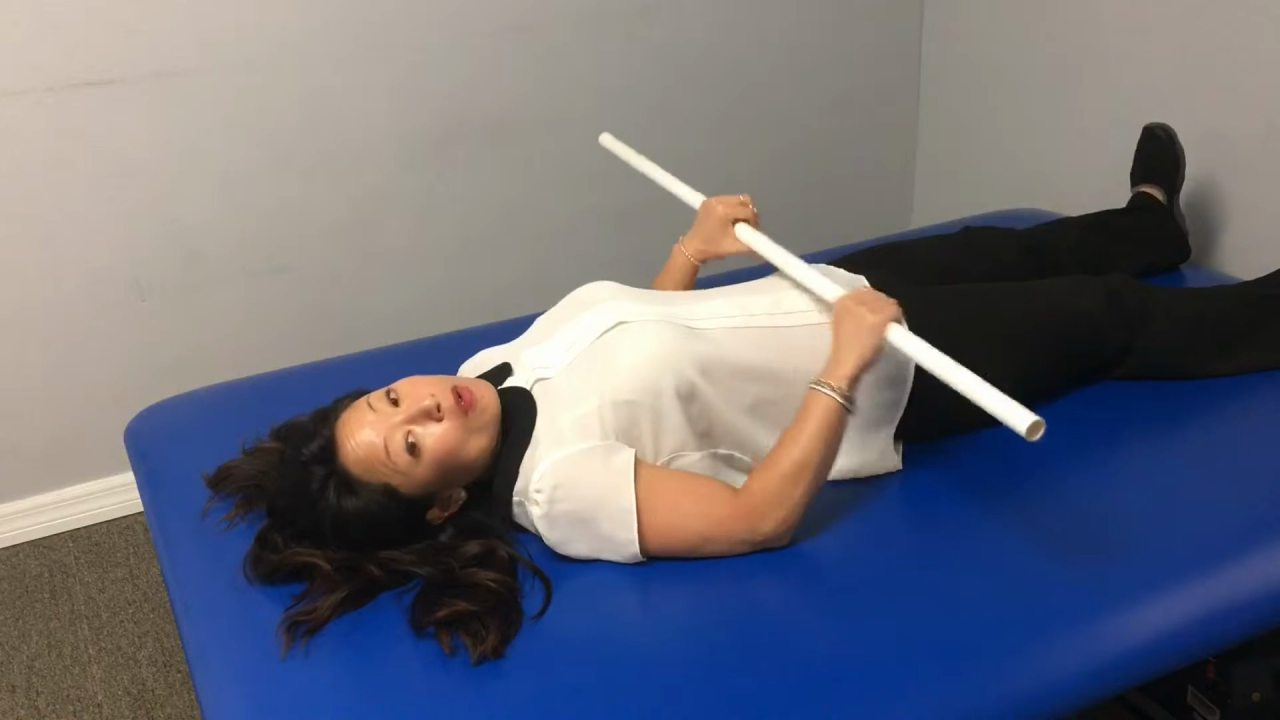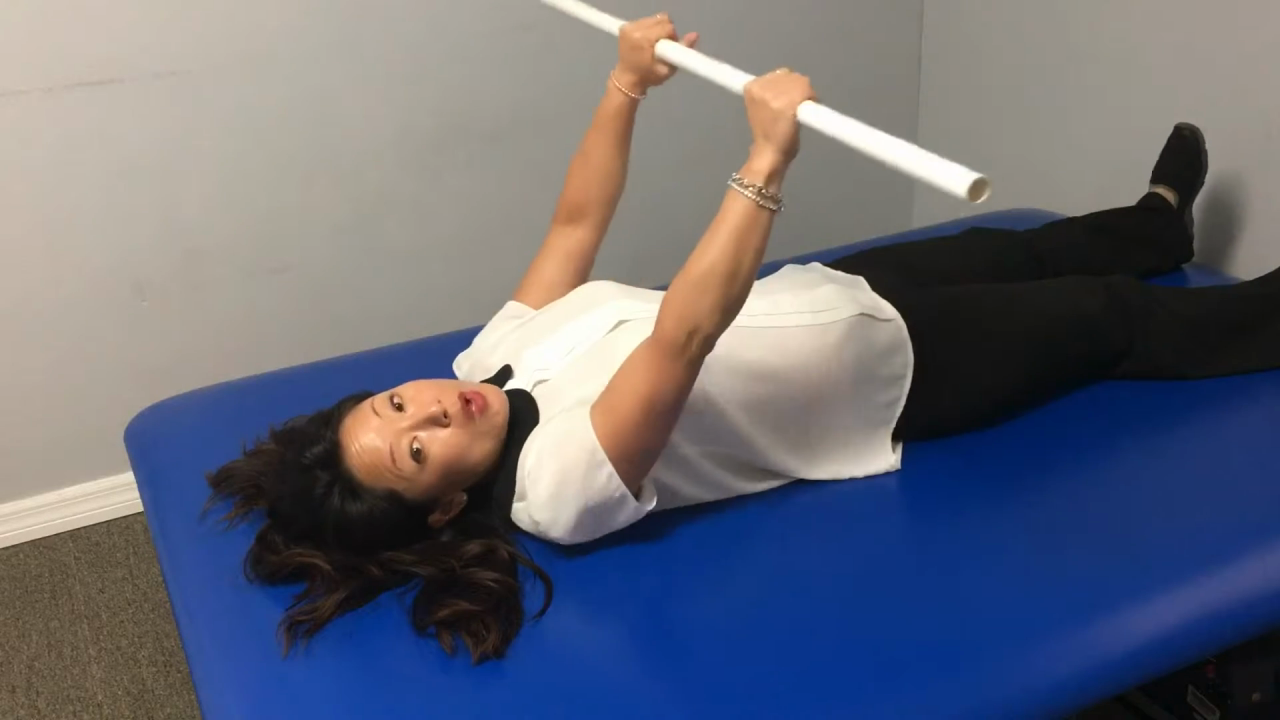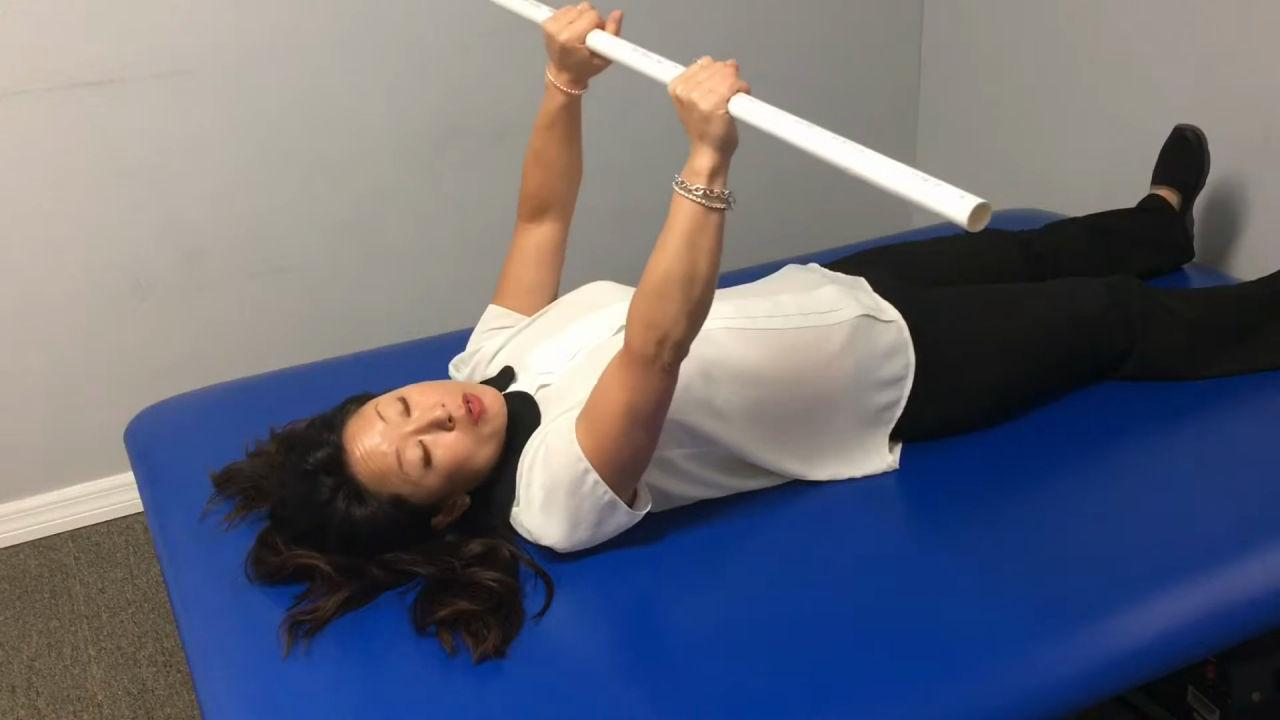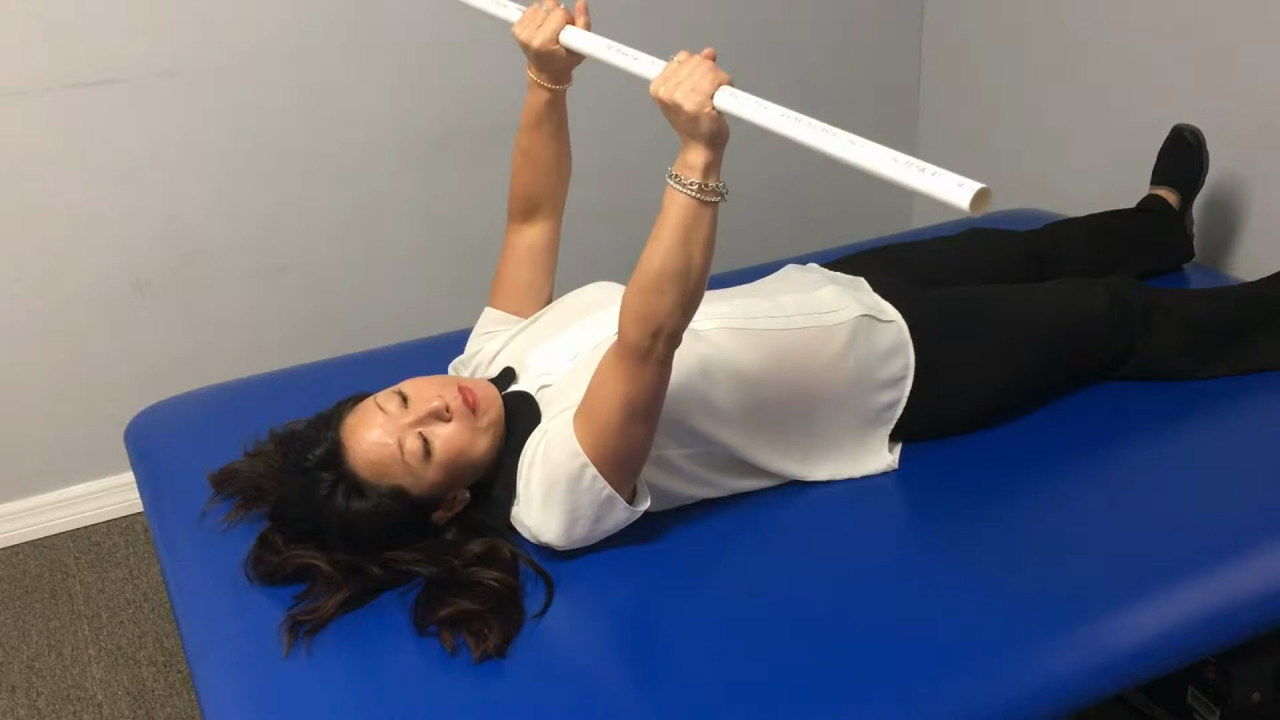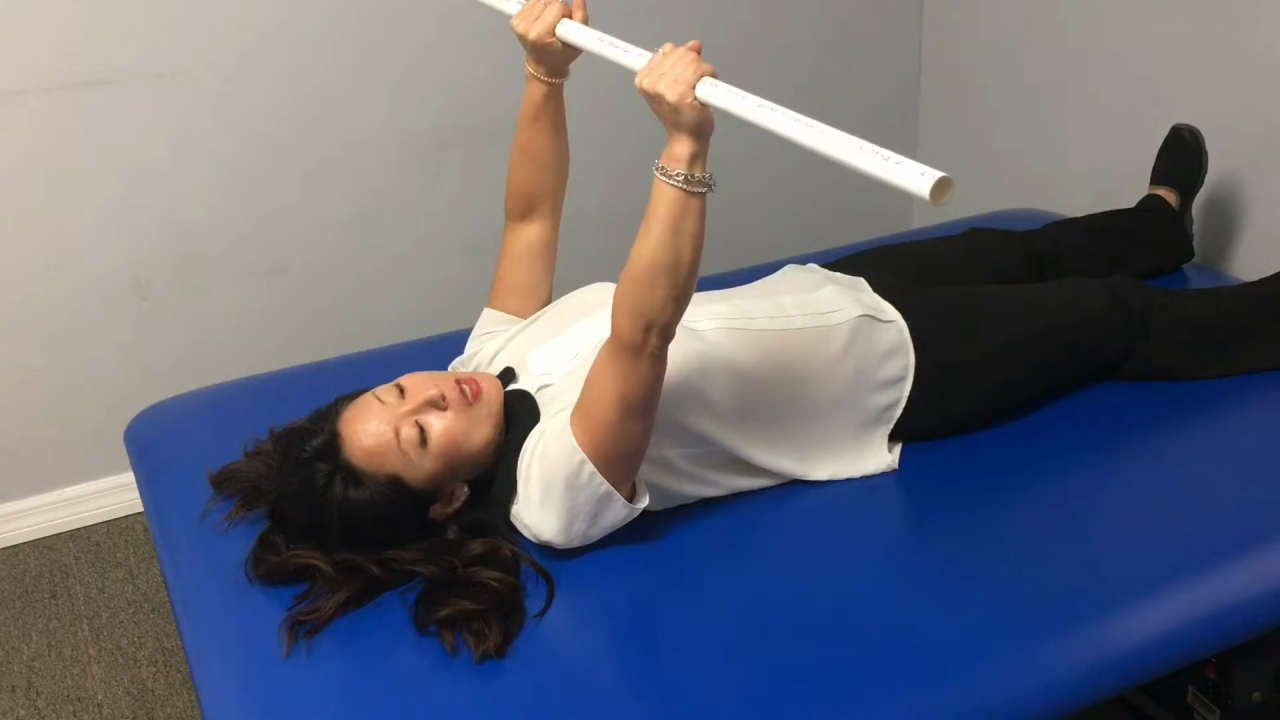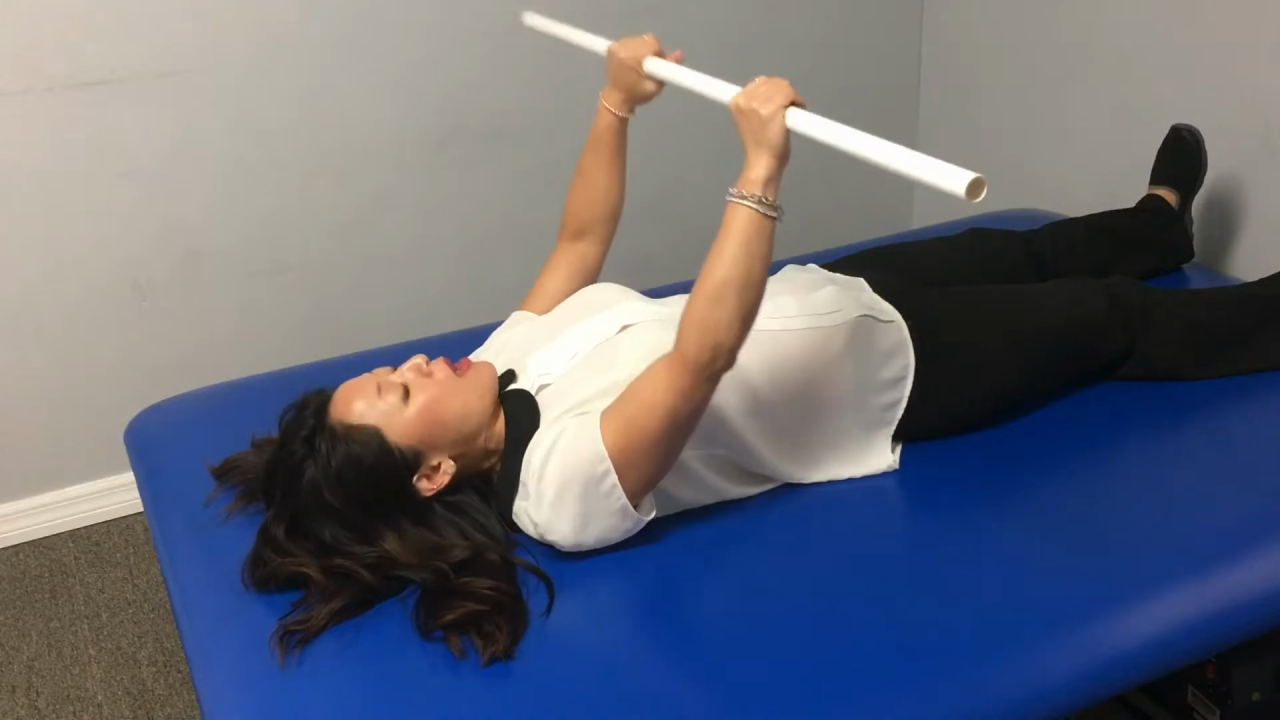
dt=0.7s
person 1, frame 1
left shoulder: (492, 368)
right shoulder: (559, 490)
right elbow: (758, 517)
left wrist: (693, 251)
right wrist: (848, 368)
left hip: (825, 284)
right hip: (888, 375)
left knee: (1013, 249)
right knee: (1108, 321)
left ankle: (1148, 221)
person 1, frame 2
left shoulder: (497, 357)
right shoulder: (561, 483)
left elbow: (578, 220)
right elbow: (688, 331)
left wrist: (625, 86)
right wrist: (765, 161)
left hip: (833, 290)
right hip: (889, 370)
left knee: (1009, 248)
right knee: (1110, 320)
left ankle: (1157, 219)
person 1, frame 3
left shoulder: (492, 357)
right shoulder: (560, 494)
left elbow: (542, 218)
right elbow: (659, 345)
left wrist: (565, 86)
right wrist: (707, 158)
left hip: (829, 292)
right hip: (892, 370)
left knee: (1012, 249)
right knee: (1115, 322)
left ankle: (1160, 221)
person 1, frame 4
left shoulder: (492, 358)
right shoulder: (557, 493)
left elbow: (533, 218)
right elbow: (650, 338)
right wrist: (700, 154)
left hip: (826, 291)
right hip: (891, 367)
left knee: (1009, 254)
right knee: (1108, 324)
left ankle: (1157, 222)
person 1, frame 5
left shoulder: (494, 358)
right shoulder: (559, 490)
left elbow: (531, 217)
right elbow: (642, 333)
right wrist: (683, 145)
left hip: (828, 292)
right hip: (891, 369)
left knee: (1014, 251)
right knee: (1115, 324)
left ankle: (1159, 222)
person 1, frame 6
left shoulder: (507, 361)
right shoulder: (567, 487)
left elbow: (580, 242)
right elbow: (706, 352)
left wrist: (616, 106)
right wrist: (760, 168)
left hip: (832, 291)
right hip: (890, 366)
left knee: (1012, 252)
right knee: (1115, 322)
left ankle: (1156, 219)
